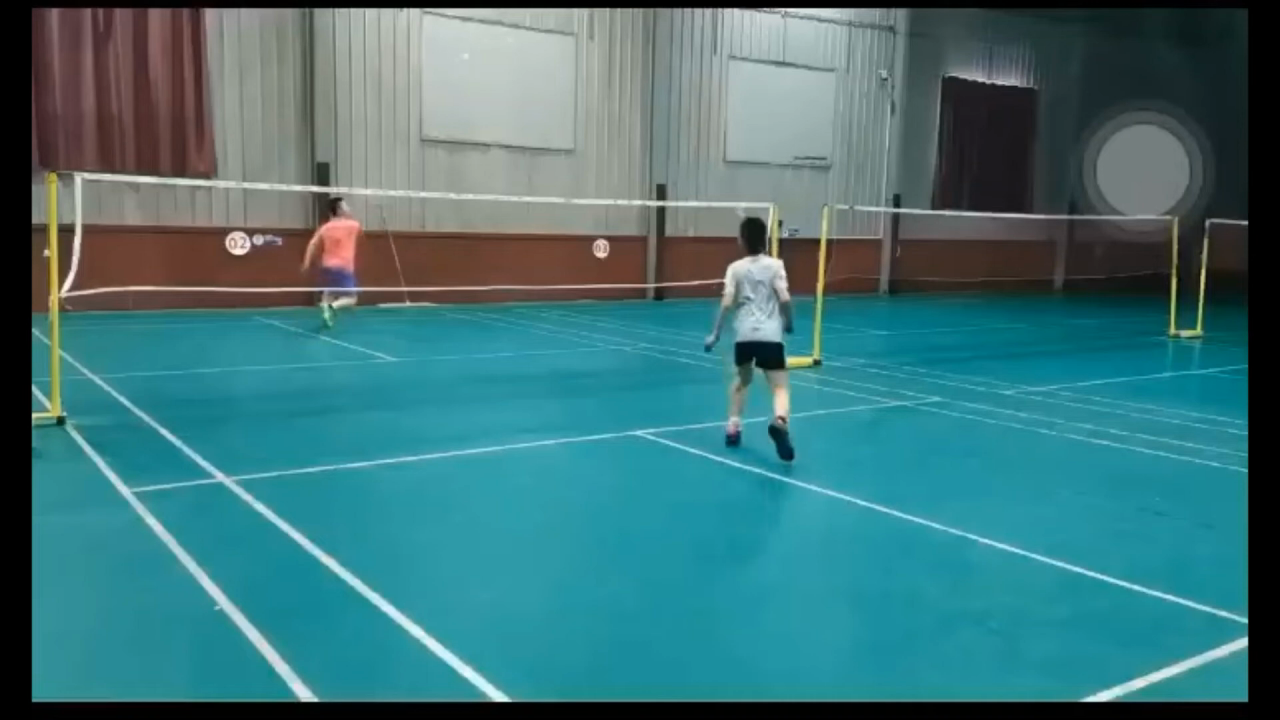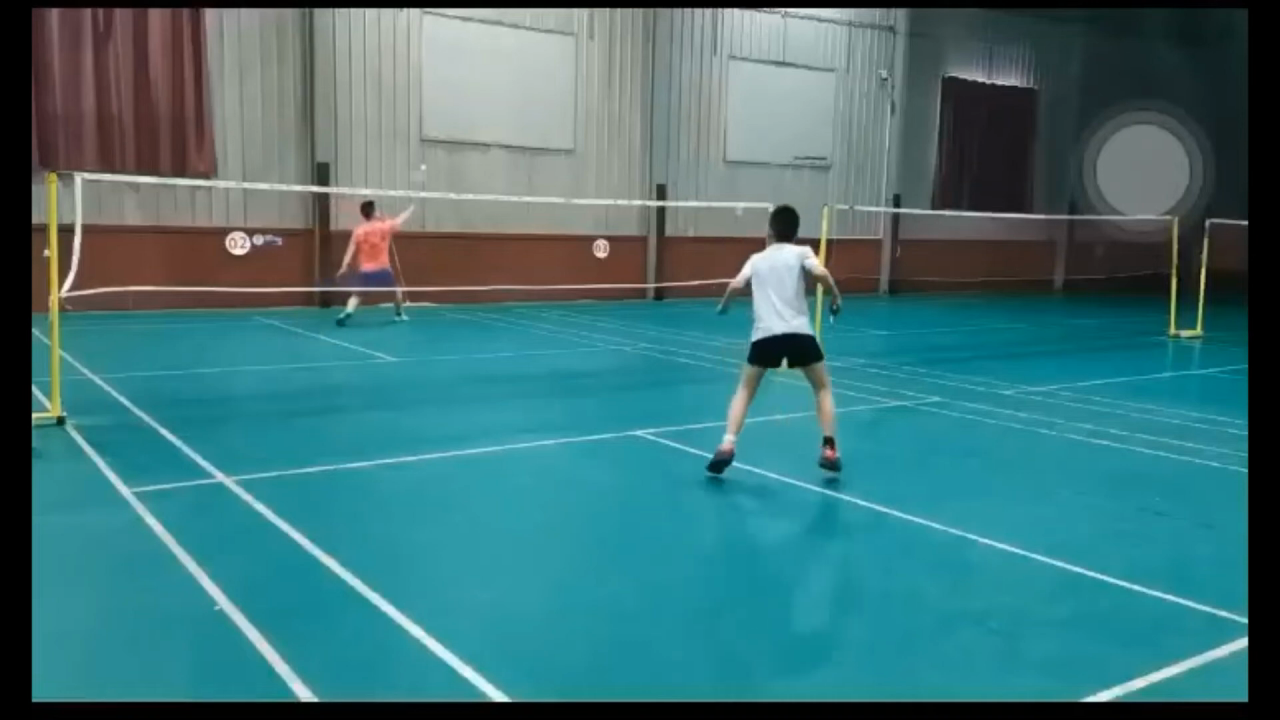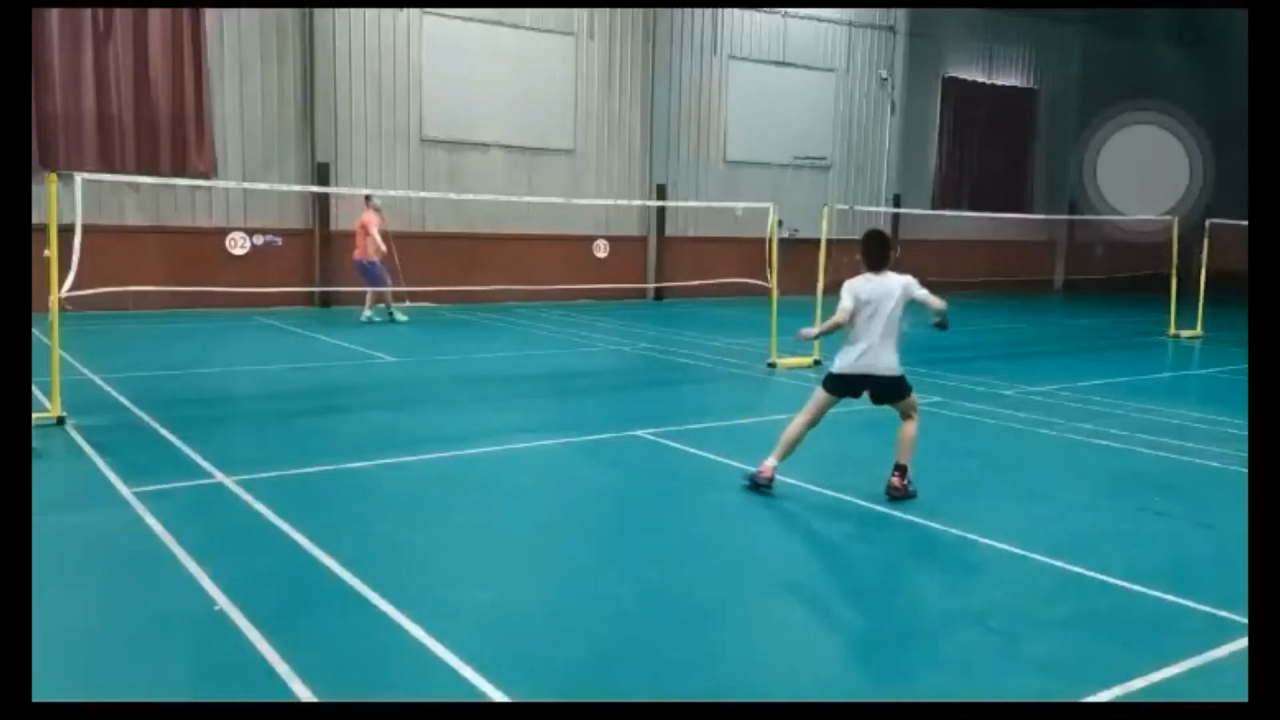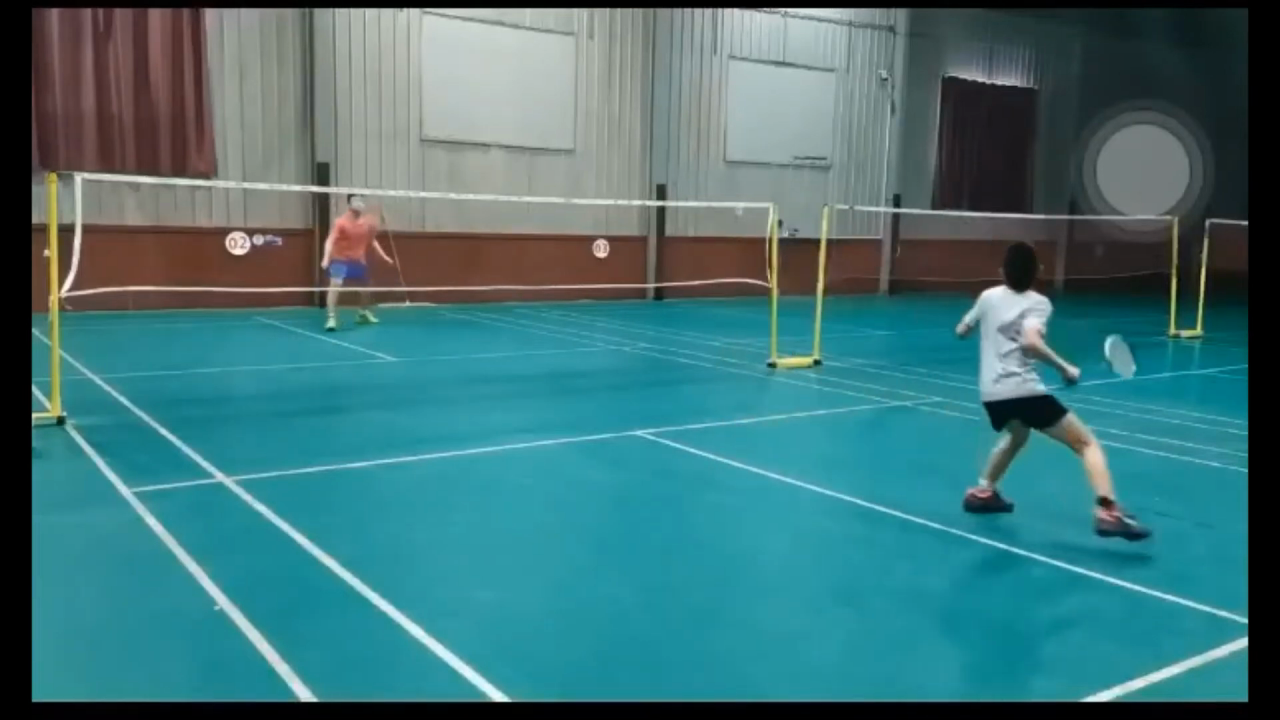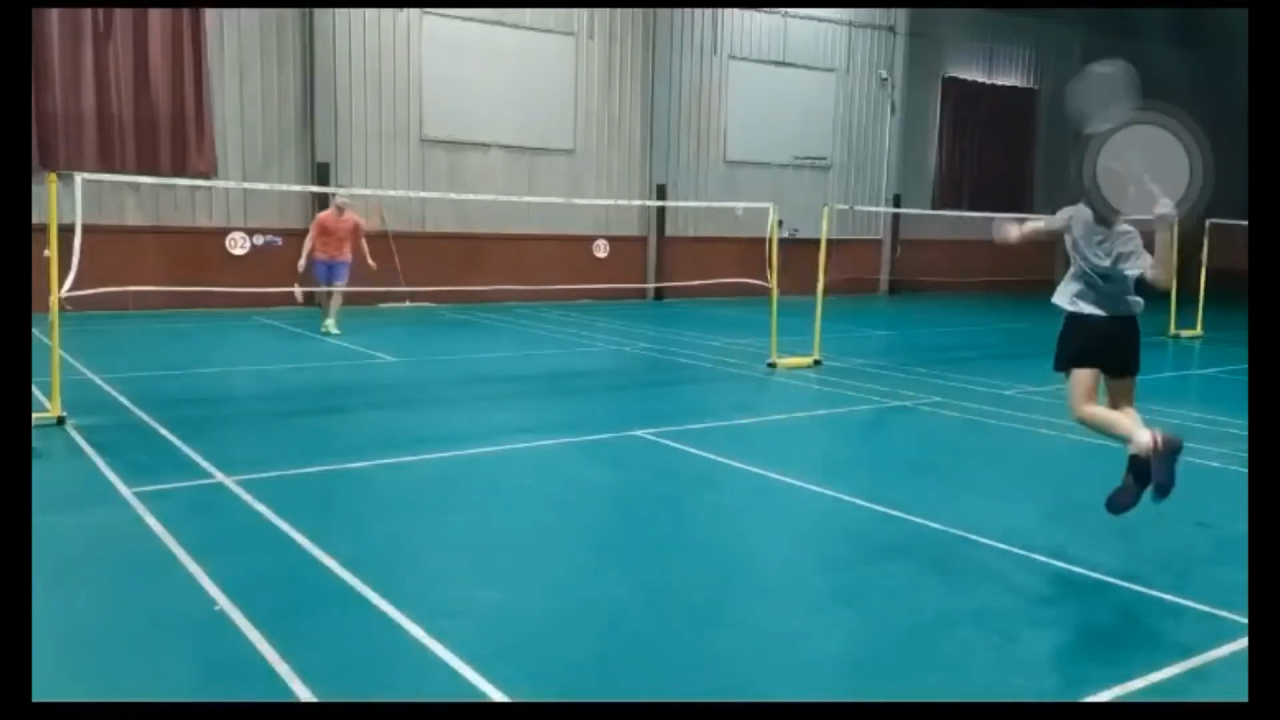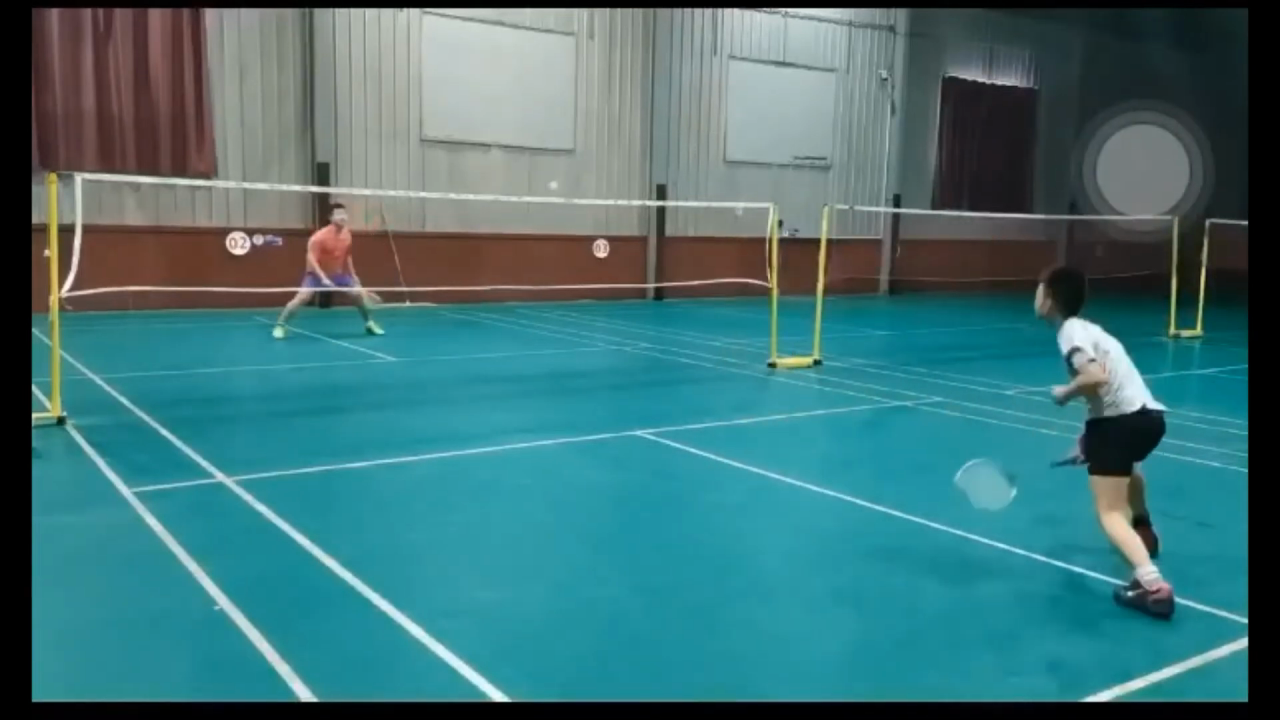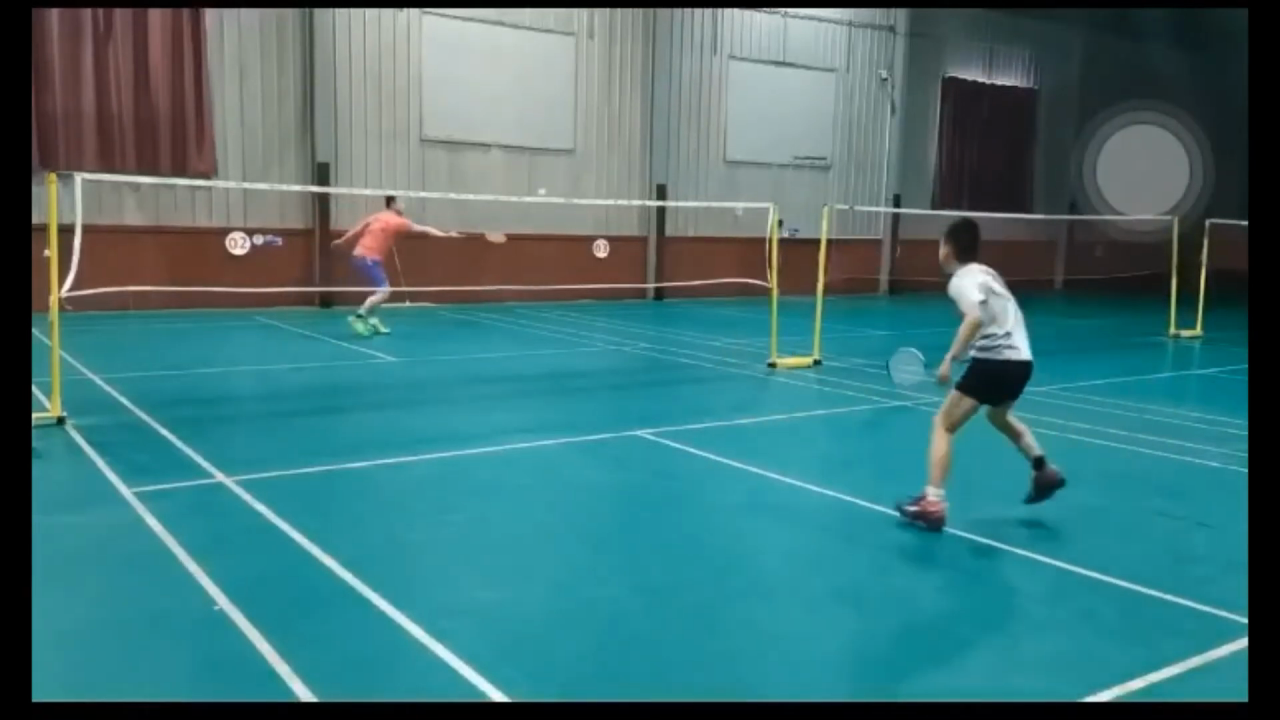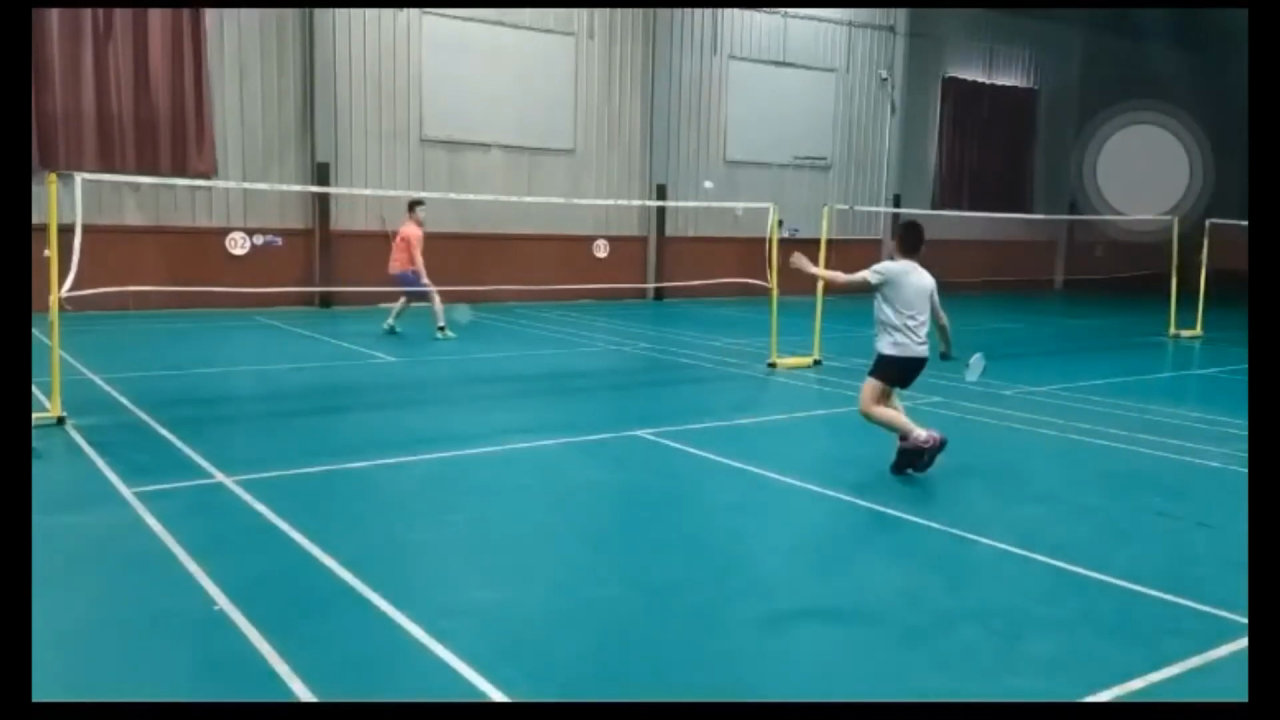
dt=0.4s
person 1, frame 1
left shoulder: (735, 268)
right shoulder: (775, 265)
left elbow: (727, 303)
right elbow: (785, 299)
left wrist: (715, 334)
right wrist: (788, 321)
left hip: (745, 335)
right hip: (771, 337)
left knee: (741, 380)
right knee: (780, 390)
left ankle: (733, 427)
right ankle: (779, 423)
person 1, frame 2
left shoulder: (757, 259)
right shoulder: (801, 252)
left elbow: (736, 285)
right elbow: (820, 272)
left wrist: (723, 305)
right wrist: (835, 298)
left hip: (765, 334)
right hip: (798, 332)
left knee: (744, 392)
right knee: (823, 389)
left ankle: (727, 447)
right ankle: (829, 450)
person 1, frame 3
left shoulder: (853, 286)
right shoulder: (904, 283)
left elbow: (841, 319)
right elbow: (939, 307)
left wrist: (814, 333)
right wrist: (942, 319)
left hip: (849, 367)
right hip: (886, 369)
left knee: (808, 417)
right knee: (911, 415)
left ankle: (767, 470)
right ankle: (899, 478)
person 1, frame 4
left shoulder: (988, 297)
right shoulder: (1038, 303)
left elbow: (961, 330)
right elbow: (1030, 342)
right wrist: (1065, 368)
left hip: (992, 393)
right hip: (1023, 392)
left knee: (1016, 437)
right knee: (1088, 445)
left ankle: (982, 492)
right ankle: (1108, 514)
person 1, frame 5
left shoulder: (1076, 217)
right shoulder: (1128, 237)
right elbow: (1162, 282)
left wrist: (1014, 233)
right wrist: (1165, 226)
left hip: (1087, 326)
right hip: (1124, 326)
left knee: (1084, 409)
right knee: (1124, 406)
left ankle: (1152, 443)
right ankle: (1141, 465)
person 1, frame 6
left shoulder: (1070, 334)
right shoulder: (1087, 328)
left elbow: (1096, 379)
left wrist: (1065, 393)
right wrist: (1088, 438)
left hip: (1118, 419)
right hip: (1151, 416)
left knee: (1111, 513)
right knee: (1123, 466)
left ankle: (1153, 586)
right ankle: (1143, 531)
person 1, frame 7
left shoulder: (962, 282)
right shoulder: (986, 273)
left elbow: (975, 317)
right elbow: (999, 313)
left wrist: (949, 360)
left hip: (996, 361)
right hip: (1021, 360)
left knee: (943, 426)
right knee: (999, 417)
left ankle: (933, 503)
right ankle: (1044, 471)
person 1, frame 8
left shoulder: (887, 270)
right shoulder: (928, 279)
left elbow: (845, 280)
right elbow: (941, 321)
left wrist: (810, 268)
right wrist: (947, 347)
left hip: (895, 352)
right hip: (918, 354)
left knee: (868, 406)
right knee: (884, 397)
left ankle: (925, 438)
right ankle: (908, 445)
